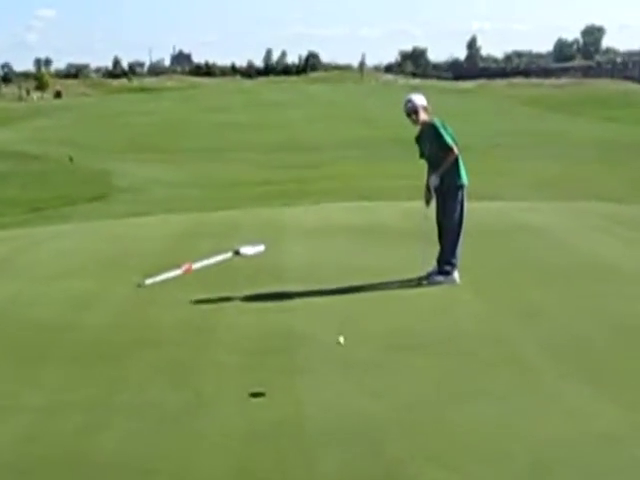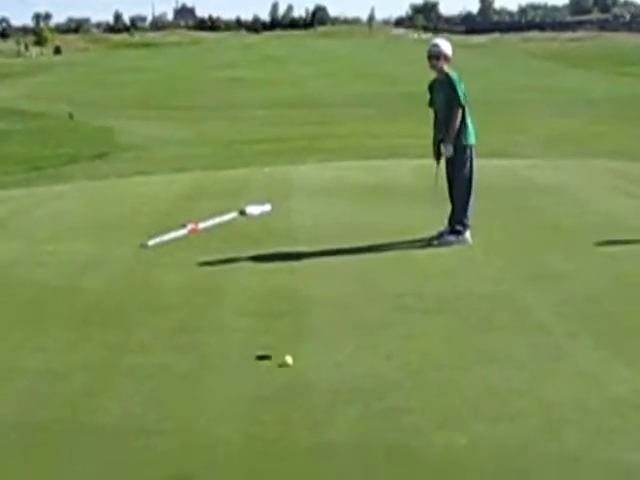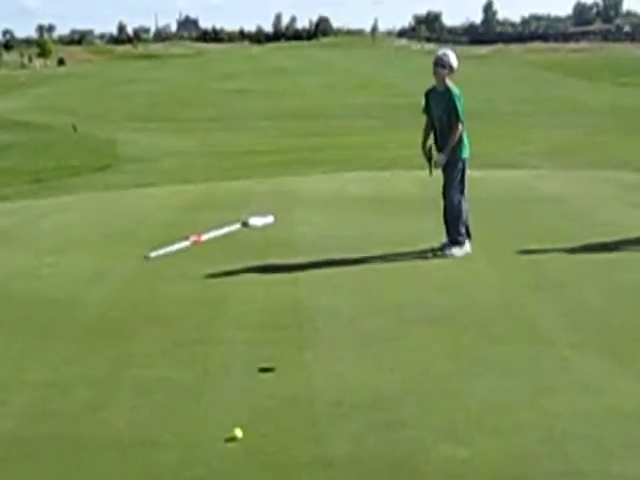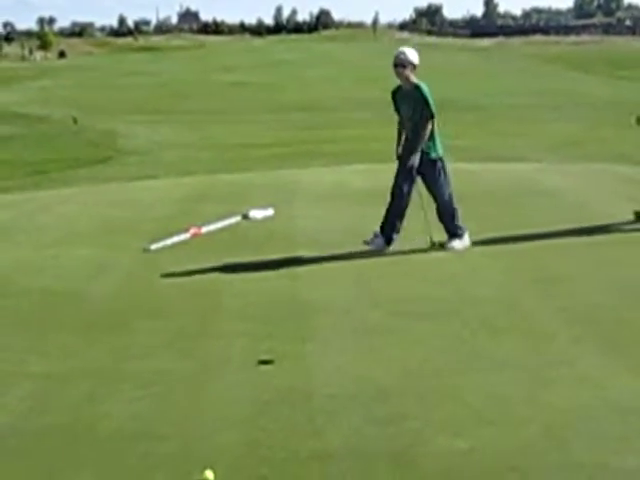
dt=0.7s
person 1, frame 1
left shoulder: (436, 126)
right shoulder: (420, 137)
left elbow: (454, 152)
left wrist: (437, 175)
right wrist: (427, 188)
left hip: (453, 182)
right hip: (441, 184)
left knee: (451, 225)
right knee: (443, 225)
left ankle: (449, 271)
right ankle: (443, 266)
person 1, frame 2
left shoulder: (452, 80)
right shoulder: (433, 84)
left elbow: (458, 112)
left wrist: (449, 142)
right wrist: (436, 142)
left hip: (460, 140)
right hip: (448, 141)
left knee: (461, 185)
right knee: (453, 184)
left ankle: (461, 230)
right ankle: (454, 225)
person 1, frame 3
left shoulder: (452, 94)
right shoulder: (430, 94)
left elbow: (458, 126)
left wrist: (444, 153)
right wrist: (424, 144)
left hip: (455, 152)
right hip: (443, 152)
left knee: (453, 196)
right knee: (453, 196)
left ankle: (460, 242)
right ankle: (460, 237)
person 1, frame 4
left shoulder: (421, 90)
right shoulder: (397, 93)
left elbow: (429, 123)
left wrist: (417, 152)
right wrist: (398, 146)
left hip: (428, 151)
right hip: (408, 151)
left knee: (441, 195)
right knee: (399, 193)
left ankle: (459, 235)
right ankle: (385, 236)
